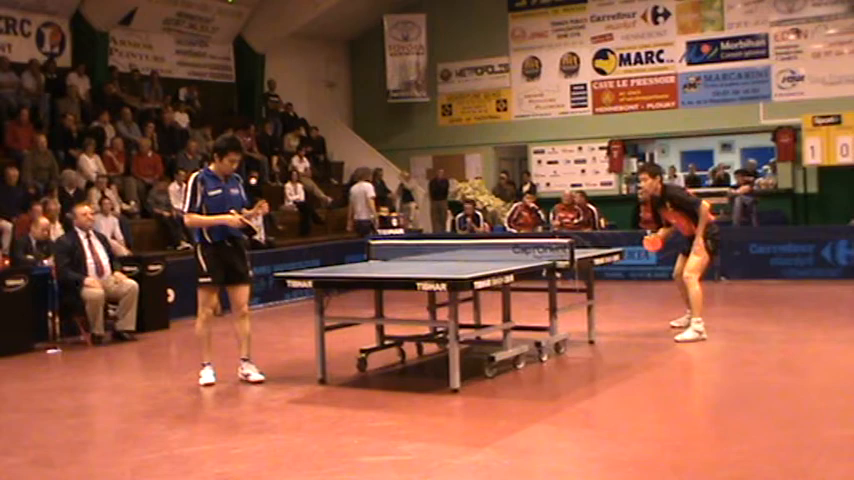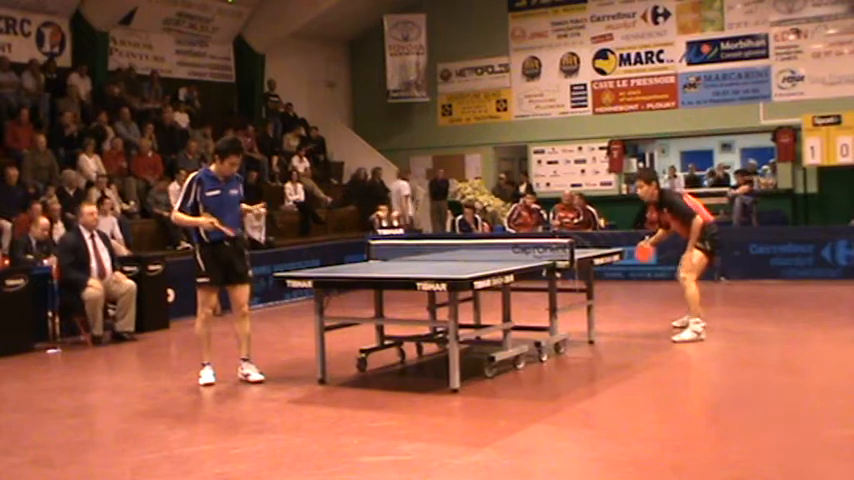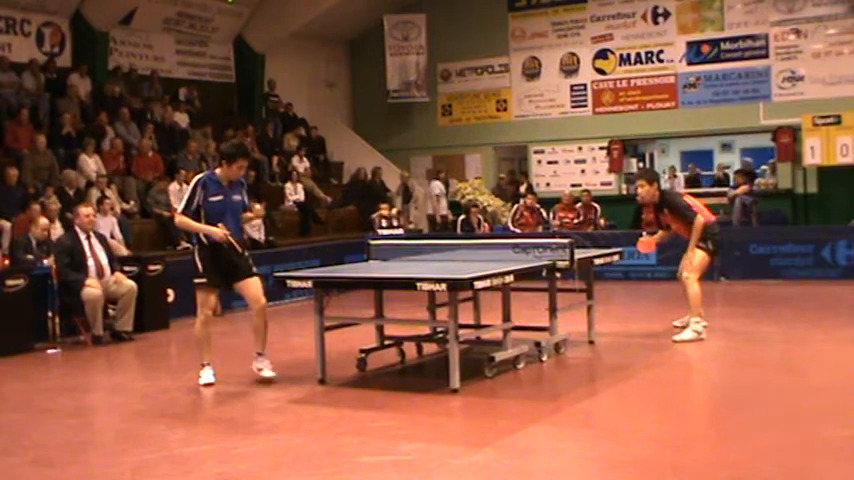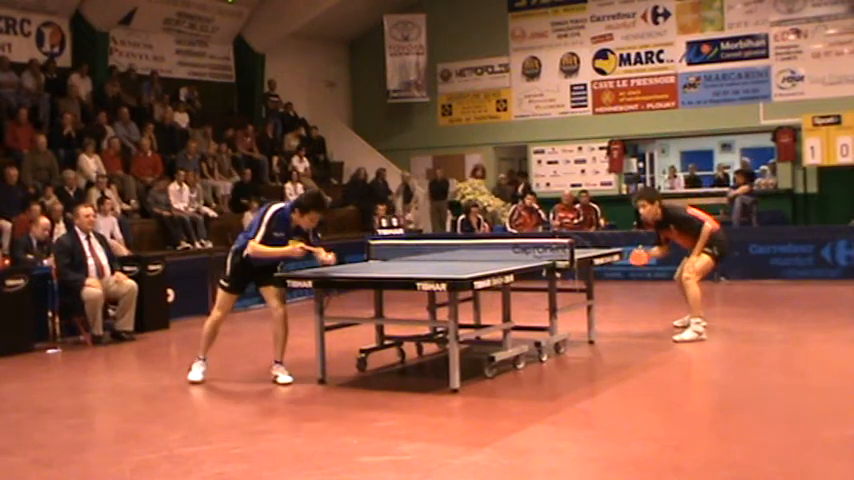
dt=0.7s
person 1, frame 1
left shoulder: (236, 181)
right shoulder: (199, 180)
right elbow: (189, 219)
left wrist: (253, 212)
right wrist: (223, 219)
left hip: (236, 248)
right hip: (211, 250)
left knee: (242, 309)
right knee: (206, 311)
left ankle: (245, 363)
right ankle: (206, 366)
person 1, frame 2
left shoulder: (236, 180)
right shoulder: (197, 180)
right elbow: (176, 216)
left wrist: (250, 210)
right wrist: (199, 221)
left hip: (236, 248)
right hip: (210, 250)
left knee: (242, 309)
right knee: (206, 311)
left ankle: (244, 363)
right ankle: (206, 366)
person 1, frame 3
left shoulder: (240, 184)
right shoulder: (201, 183)
right elbow: (179, 219)
left wrist: (253, 216)
right wrist: (209, 230)
left hip: (236, 250)
right hip: (210, 252)
left knee: (259, 303)
right knee: (206, 313)
left ankle: (261, 359)
right ankle: (206, 367)
person 1, frame 4
left shoulder: (306, 223)
right shoulder: (273, 213)
left elbow: (314, 248)
right elbow: (253, 249)
left wrist: (324, 256)
right wrist: (287, 250)
left hip: (268, 265)
right hip: (243, 260)
left knee: (280, 311)
right knee: (219, 314)
left ankle: (278, 366)
right ankle: (200, 362)
person 2, frame 1
left shoulder: (673, 193)
right shoulder: (656, 201)
left elbow: (704, 206)
right elbow: (667, 226)
left wrist: (700, 237)
right wrist: (657, 237)
left hip: (706, 235)
right hip: (692, 237)
left knee: (690, 276)
right knee: (678, 275)
left ankle: (698, 327)
right ankle: (691, 315)
person 2, frame 2
left shoulder: (670, 198)
right shoulder: (657, 203)
left elbow: (697, 220)
right elbow: (666, 228)
left wrist: (689, 251)
right wrist: (650, 242)
left hip: (706, 235)
right hip: (695, 237)
left knee: (686, 277)
right knee: (681, 276)
left ankle: (696, 328)
right ankle: (695, 316)
person 2, frame 3
left shoulder: (672, 199)
right shoulder: (657, 205)
left elbow: (699, 220)
right elbow: (667, 230)
left wrist: (690, 250)
right wrist: (652, 239)
left hip: (707, 235)
right hip: (695, 237)
left knee: (689, 276)
right knee: (683, 275)
left ankle: (697, 327)
right ankle: (696, 316)
person 2, frame 4
left shoulder: (675, 214)
right shoulder: (658, 223)
left elbow: (707, 226)
right elbow: (662, 249)
left wrist: (694, 255)
right wrist: (646, 254)
left hip: (713, 242)
right hip: (699, 245)
left knee: (689, 276)
right knee: (680, 278)
left ankle: (697, 328)
right ankle: (696, 316)
person 3, frame 1
left shoulder: (100, 237)
right shoulder: (65, 241)
left elbow: (112, 259)
right elbow: (62, 271)
left wrist: (116, 271)
right wrist: (84, 279)
left hip: (108, 280)
right hip: (84, 284)
left knee: (131, 286)
right knee: (96, 294)
left ankle: (122, 329)
right ankle: (97, 333)
person 3, frame 2
left shoulder: (102, 236)
right shoulder: (69, 239)
left elbow: (113, 260)
right elbow: (66, 270)
left wrist: (116, 272)
right wrist: (87, 280)
left hip: (108, 281)
right hip: (84, 285)
left knee: (129, 286)
right knee: (95, 294)
left ankle: (122, 330)
right ankle: (96, 334)
person 3, frame 3
left shoulder: (100, 237)
right shoulder: (64, 241)
left elbow: (112, 260)
right elbow: (63, 272)
left wrist: (116, 271)
right wrist: (85, 280)
left hip: (108, 280)
right hip: (83, 284)
left knee: (130, 286)
right knee: (95, 294)
left ankle: (120, 329)
right ankle: (97, 334)
person 3, frame 4
left shoulder: (99, 237)
right shoulder: (64, 242)
left elbow: (112, 260)
right elbow: (63, 272)
left wrist: (117, 272)
right wrist: (85, 280)
left hip: (108, 280)
right hip: (84, 284)
left knee: (131, 286)
right knee: (95, 294)
left ankle: (121, 329)
right ankle: (97, 334)
